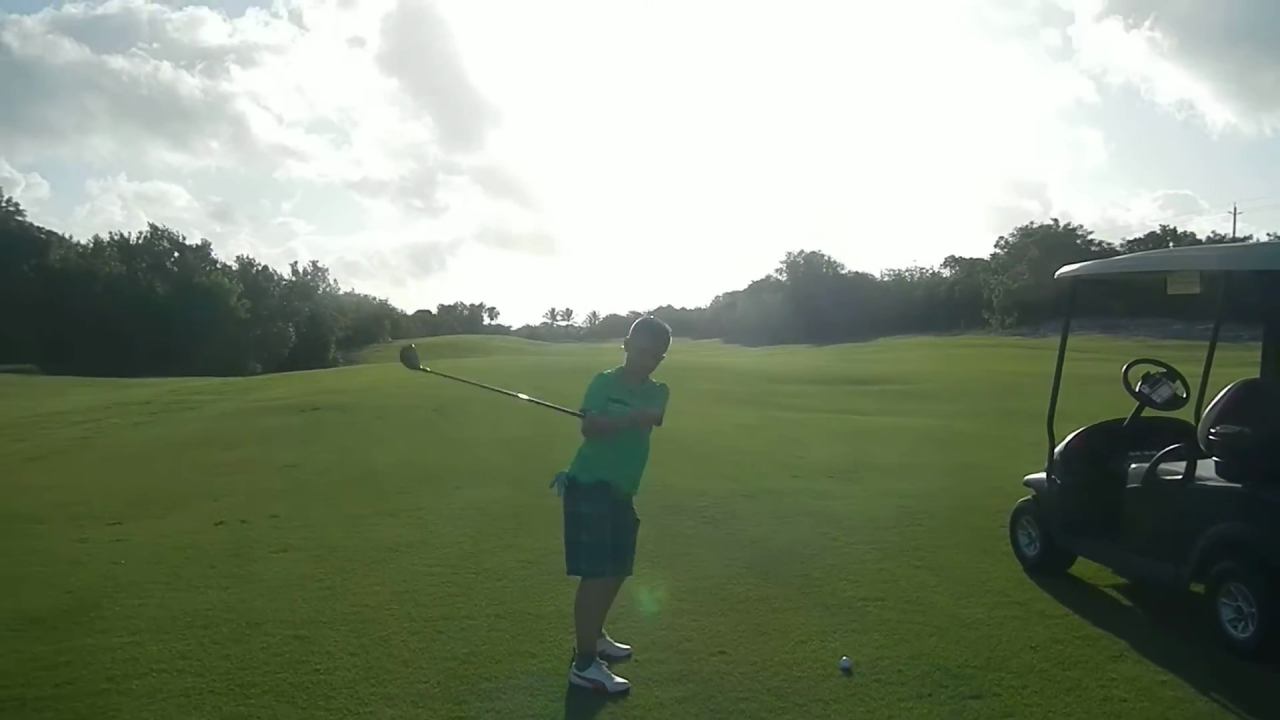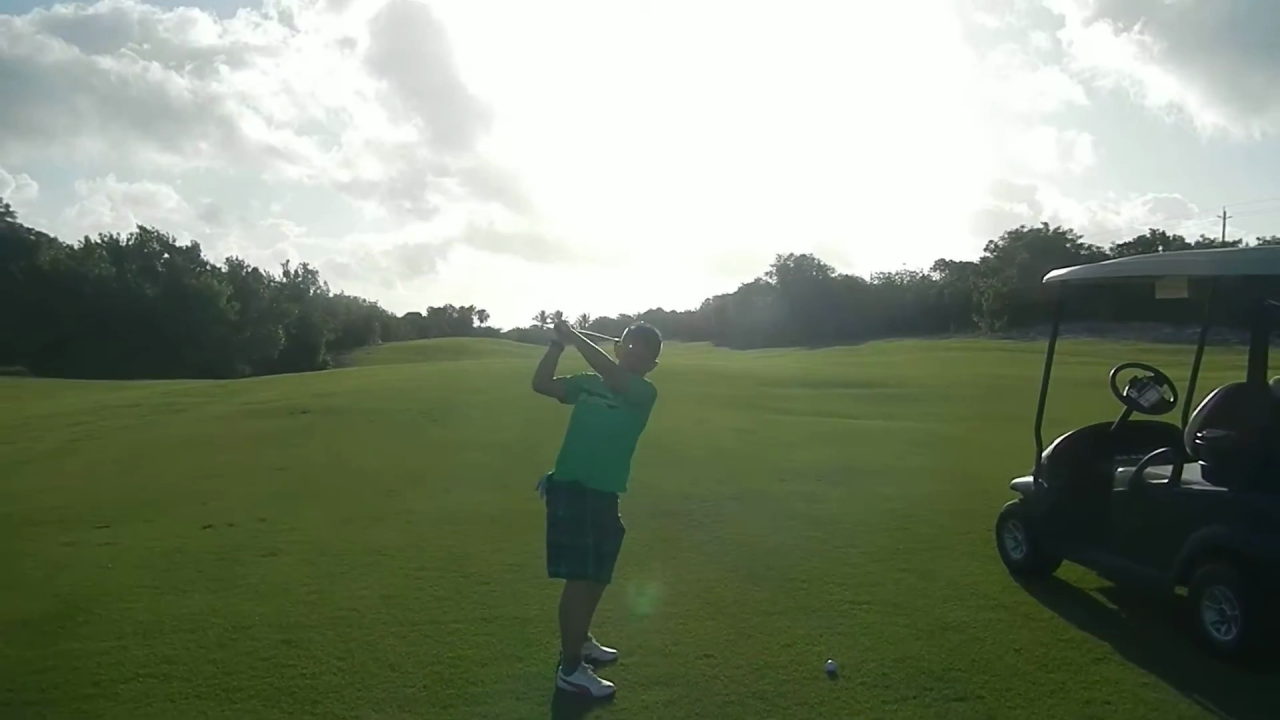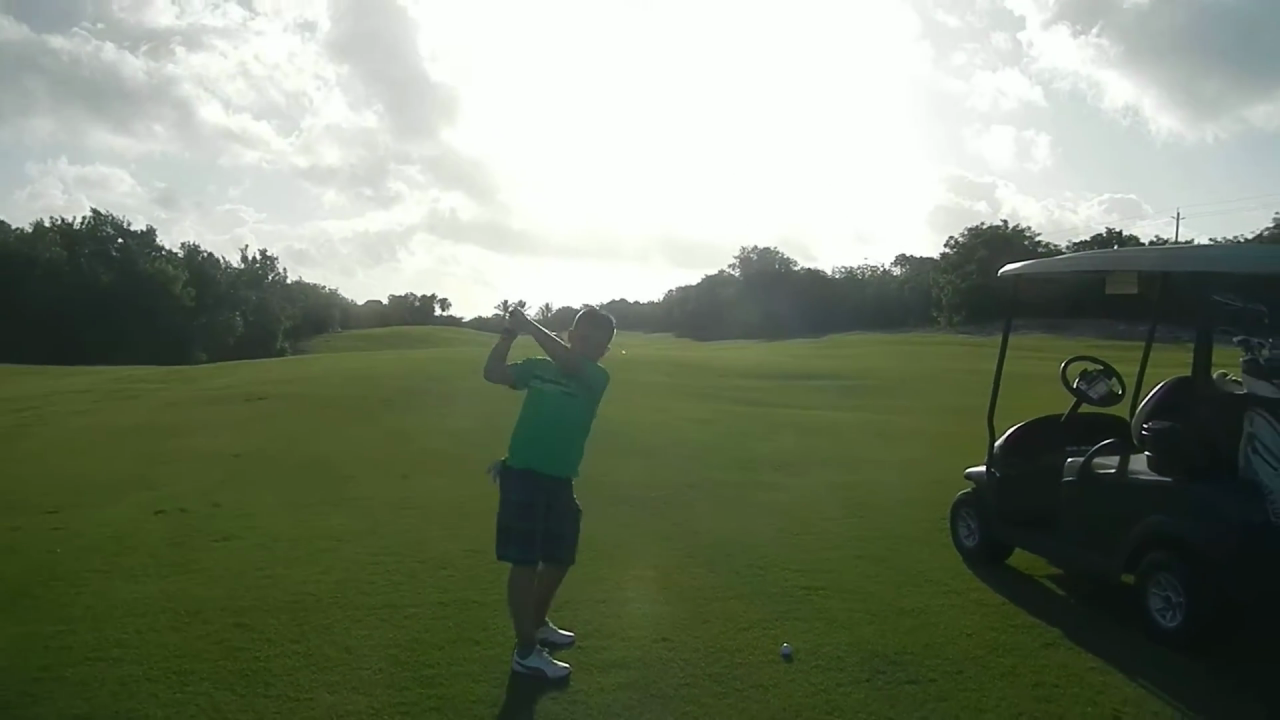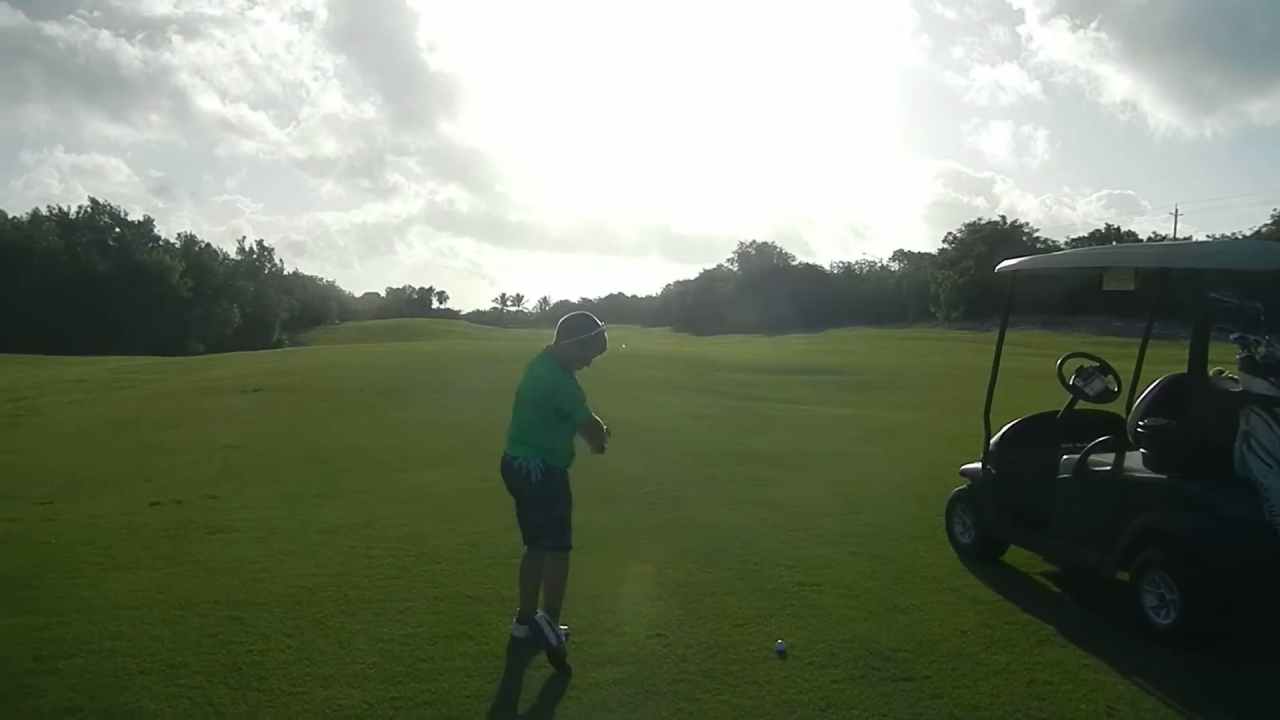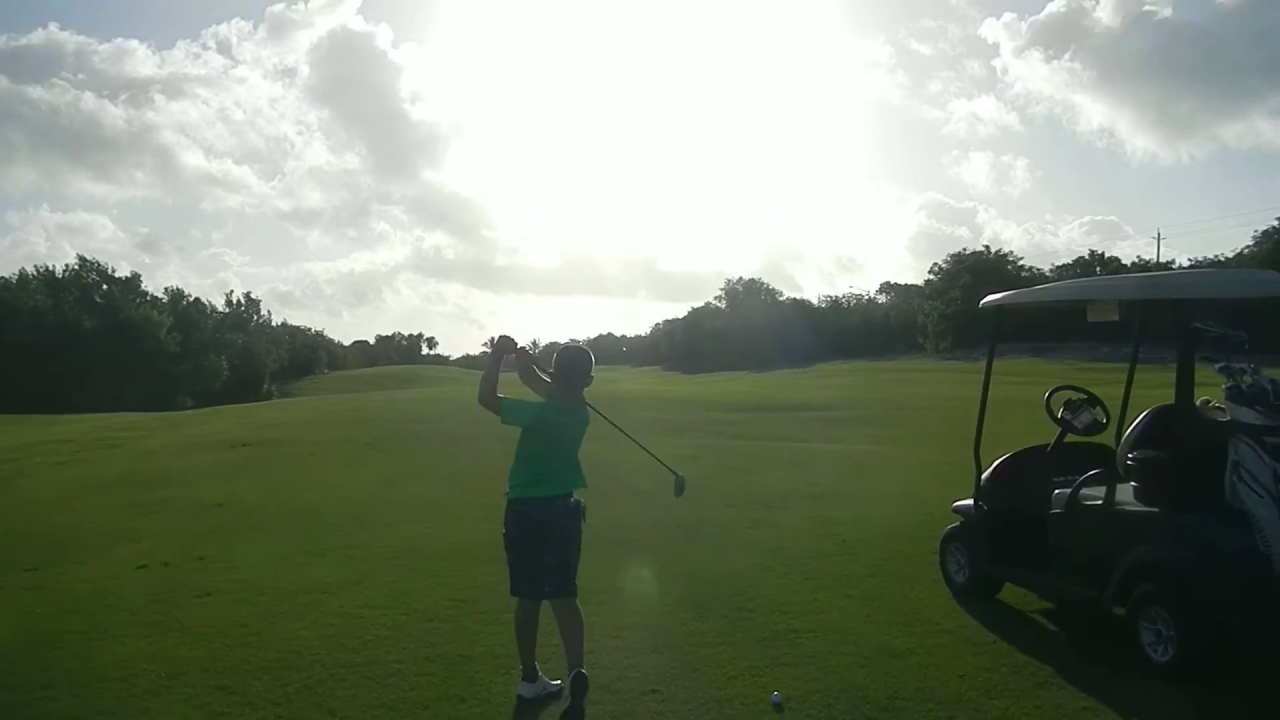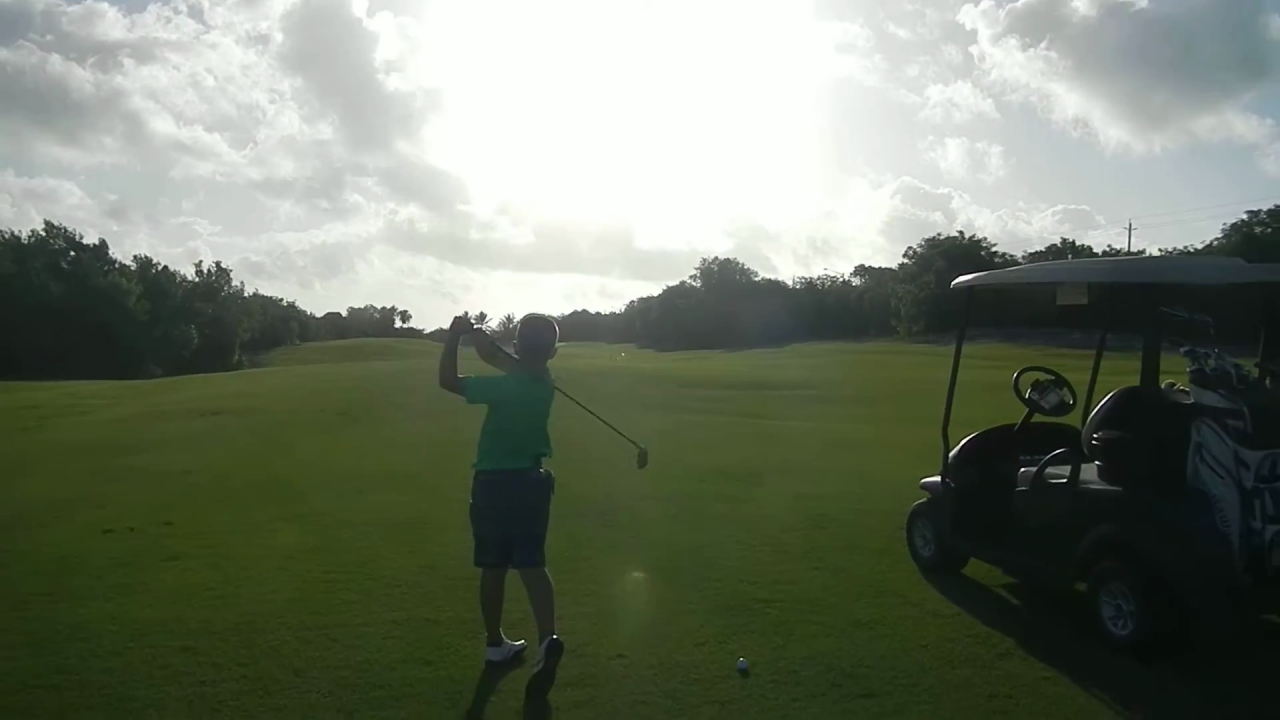
dt=0.5s
person 1, frame 1
left shoulder: (658, 392)
right shoulder: (603, 382)
left elbow: (652, 417)
right elbow: (590, 427)
left wrist: (621, 419)
right wrist: (600, 421)
left hip: (621, 491)
right hip: (589, 487)
left knee: (615, 571)
right knee: (595, 574)
left ankle: (595, 637)
right ankle: (584, 664)
person 1, frame 2
left shoulder: (644, 393)
right shoulder: (587, 382)
left elbow: (610, 371)
right elbow: (541, 384)
left wrist: (573, 336)
right wrist: (559, 343)
left hip: (604, 493)
right hip: (569, 488)
left knee: (597, 576)
right knee: (579, 578)
left ankle: (580, 640)
right ankle: (570, 667)
person 1, frame 3
left shoulder: (597, 378)
right shoulder: (538, 367)
left elbow: (568, 359)
right elbow: (492, 373)
left wrist: (529, 326)
right wrist: (511, 331)
left hip: (559, 480)
right hip: (523, 475)
left knee: (559, 559)
right knee: (525, 562)
left ankle: (537, 623)
right ankle: (526, 651)
person 1, frame 4
left shoulder: (543, 362)
right shoulder: (563, 385)
right elbow: (593, 433)
left wrist: (591, 429)
right wrist: (601, 435)
left hip: (520, 465)
right hip: (540, 470)
left knee: (537, 544)
right knee: (555, 546)
left ankle: (527, 617)
right ankle: (548, 621)
person 1, frame 5
left shoulder: (541, 413)
right shoulder: (580, 411)
left elbow: (486, 398)
right elbow: (541, 385)
left wrist: (498, 355)
right wrist: (520, 355)
left hip: (523, 511)
right hip: (562, 510)
left knee: (527, 598)
right knee: (563, 596)
left ankle: (530, 677)
right ankle: (576, 671)
person 1, frame 6
left shoulder: (506, 386)
right shoulder: (543, 381)
left elbow: (448, 380)
right elbow: (496, 356)
left wrist: (454, 337)
right wrist: (477, 335)
left hip: (493, 482)
right hip: (530, 480)
left knee: (493, 566)
right knee: (532, 564)
left ankle: (496, 642)
right ankle: (547, 639)
